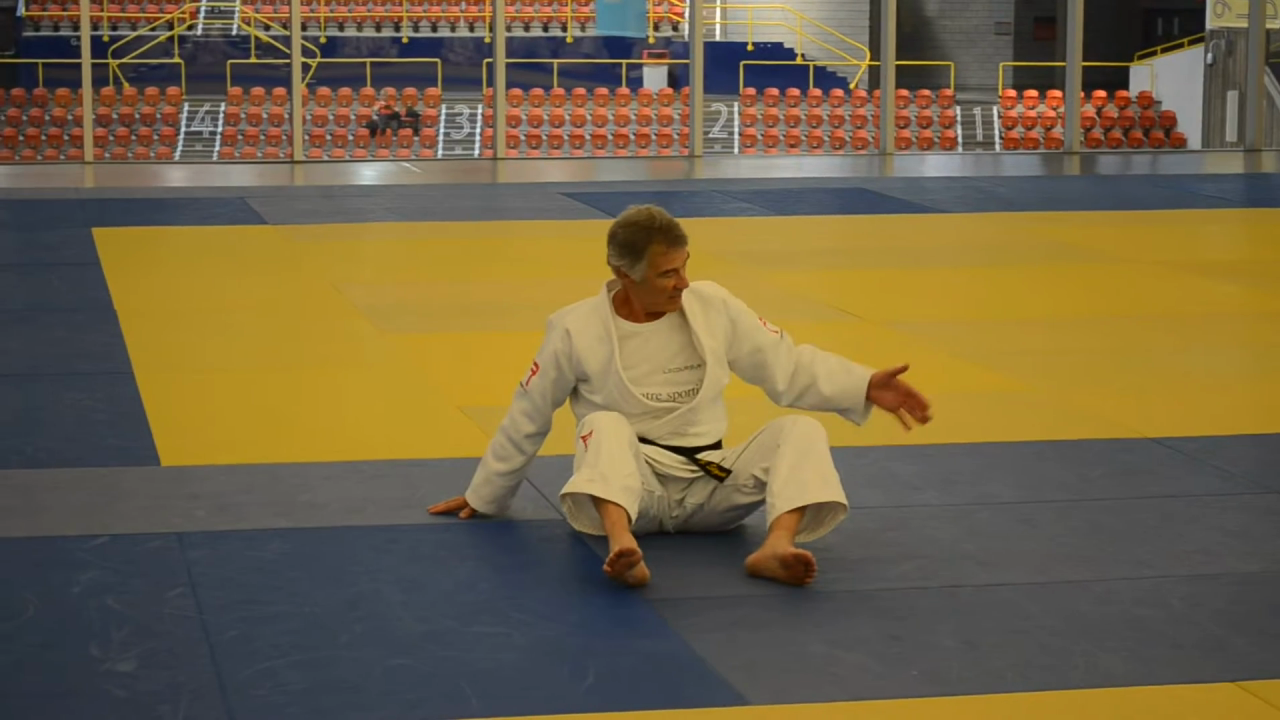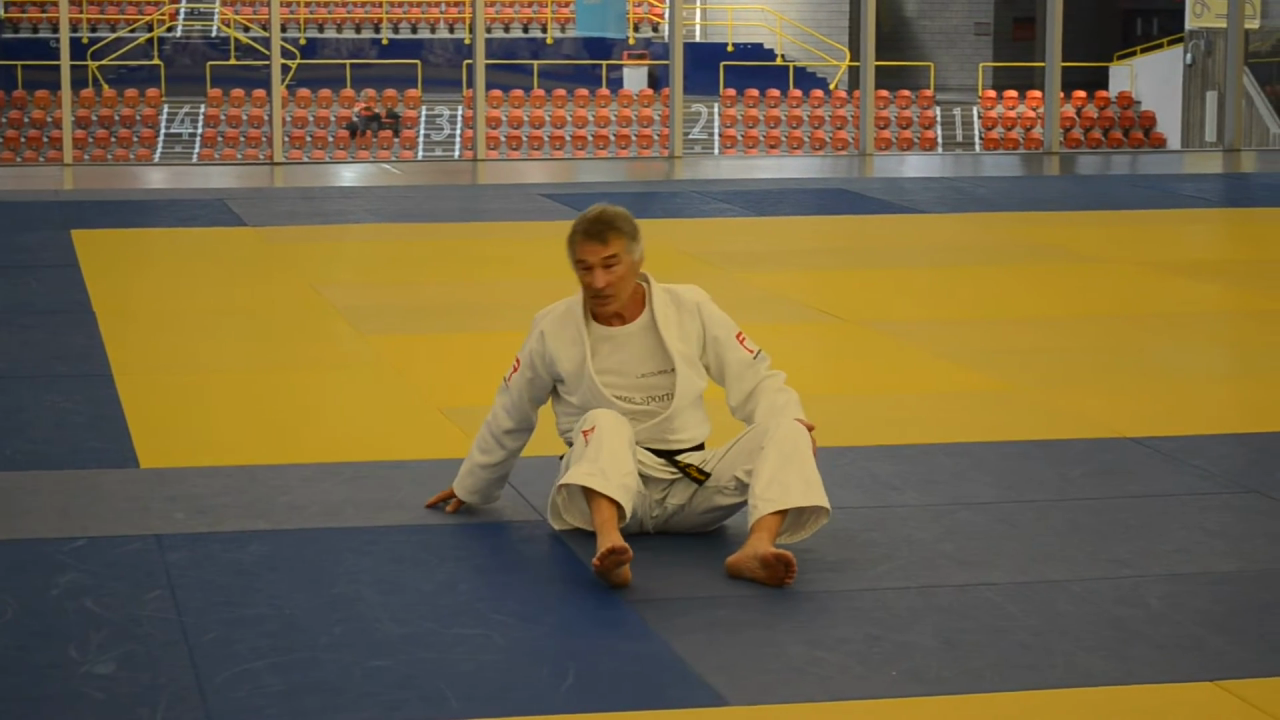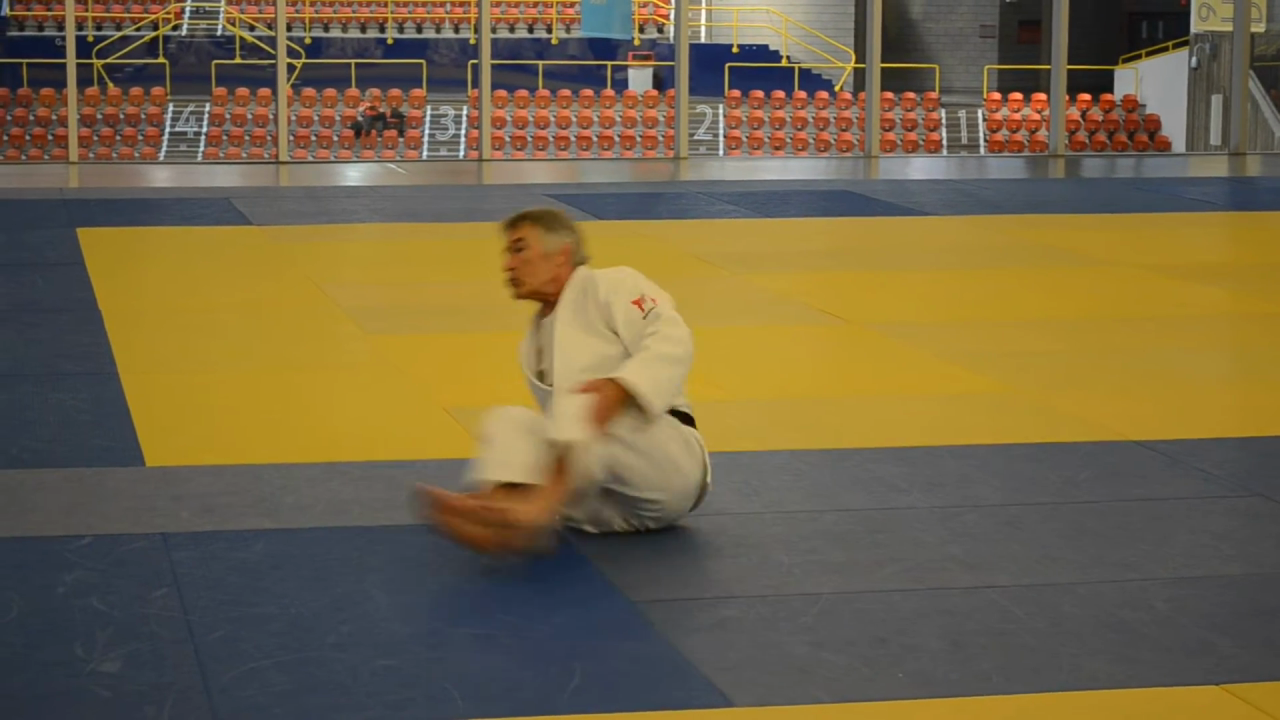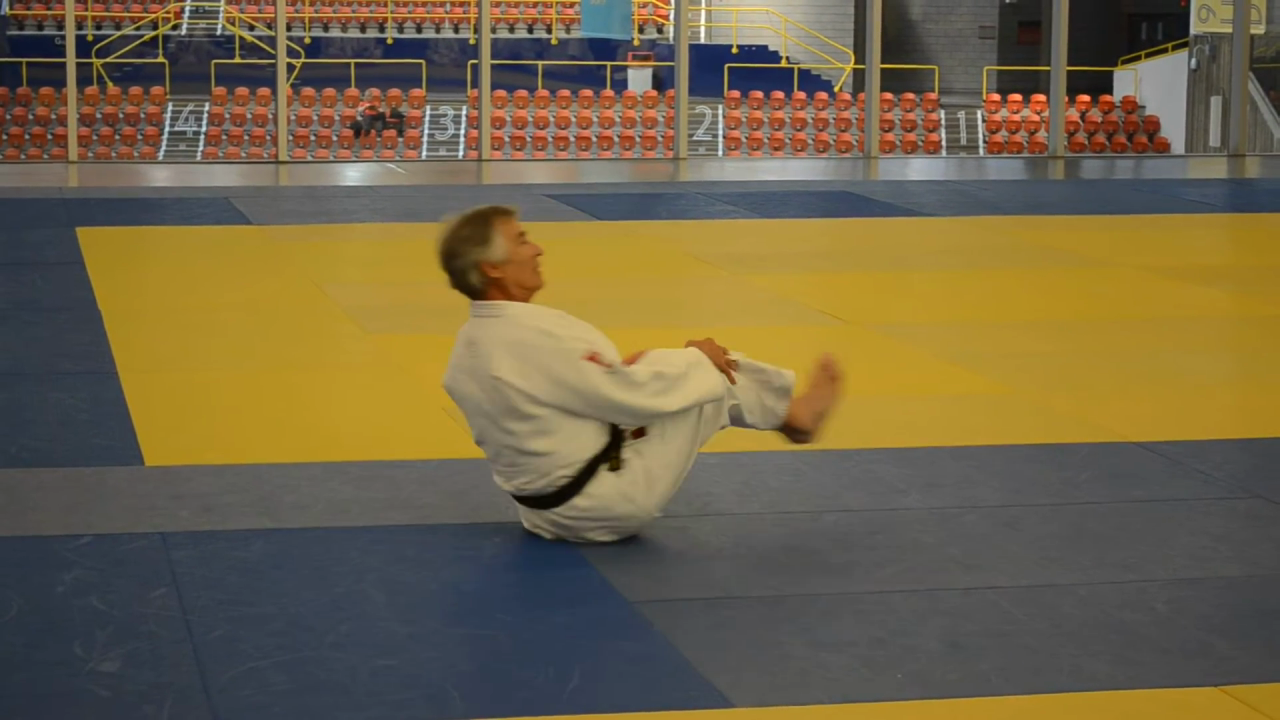
dt=0.7s
person 1, frame 1
left shoulder: (713, 305)
right shoulder: (575, 329)
left elbow: (788, 365)
right elbow: (526, 418)
left wrist: (865, 386)
right wrist: (483, 496)
left hip: (706, 483)
right hip: (630, 483)
left knee: (801, 431)
right knee: (602, 427)
left ankle: (775, 547)
right ankle: (621, 544)
person 1, frame 2
left shoulder: (690, 306)
right shoulder: (553, 330)
left elbow: (754, 376)
right elbow: (510, 416)
left wrist: (792, 421)
right wrist: (471, 487)
left hip: (686, 483)
right hip: (604, 480)
left knee: (784, 435)
right knee: (604, 424)
left ankle: (756, 549)
right ankle: (608, 546)
person 1, frame 3
left shoulder: (611, 288)
right shoulder: (534, 344)
left elbow: (668, 343)
left wrist: (618, 388)
right wrist: (502, 480)
left hip: (667, 467)
left knee: (579, 407)
right knee: (508, 423)
left ankle: (532, 510)
person 1, frame 4
left shoulder: (470, 345)
right shoulder: (538, 336)
right elbow: (637, 396)
right wrist: (695, 358)
right hip: (603, 501)
left knee: (670, 366)
right knee: (707, 374)
left ankle: (794, 413)
right ankle: (799, 416)
